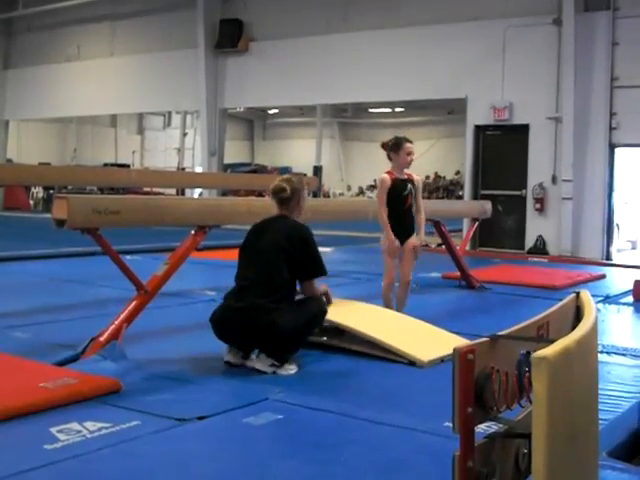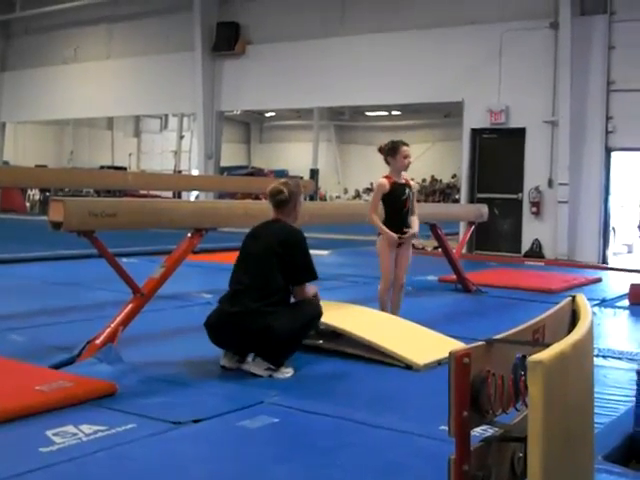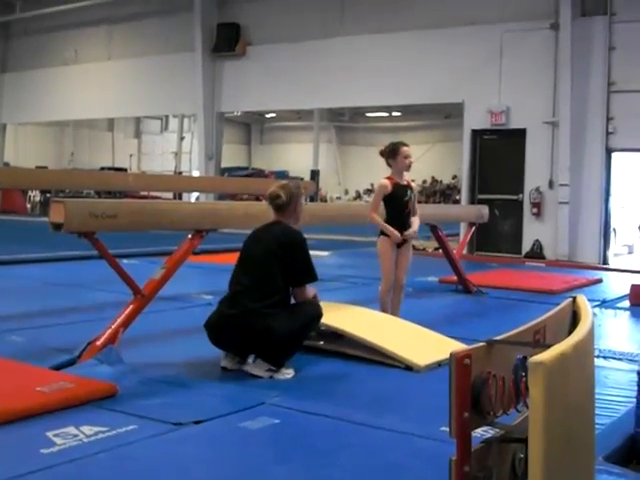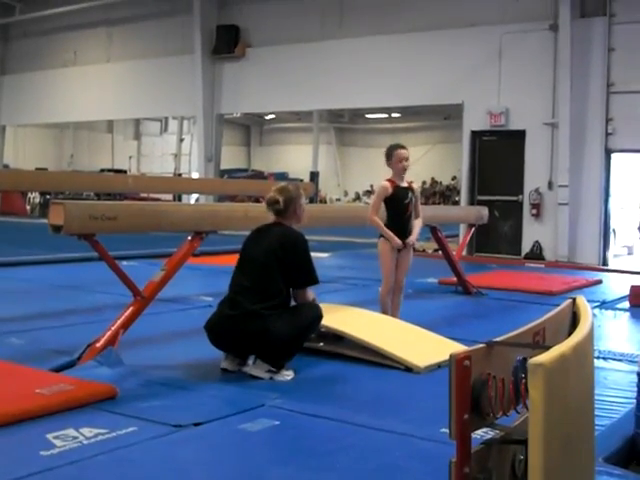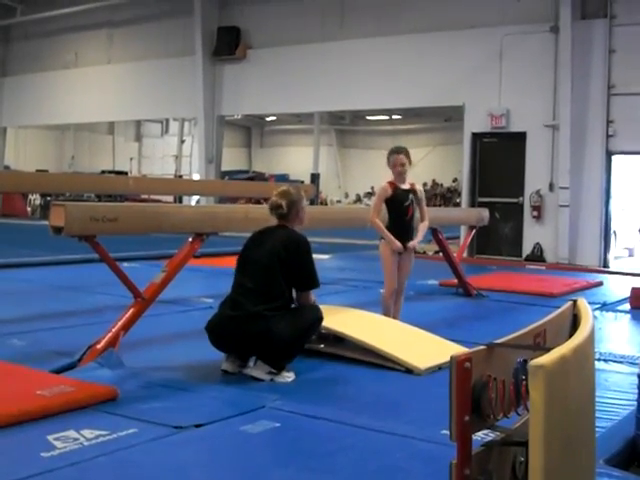
dt=0.2s
person 1, frame 1
left shoulder: (257, 228)
right shoulder: (300, 232)
right elbow: (309, 290)
left wrist: (291, 291)
right wrist: (322, 291)
right hip: (263, 324)
right knee: (316, 307)
left ankle: (239, 350)
right ankle: (272, 358)
person 1, frame 2
left shoulder: (255, 232)
right shoulder: (293, 236)
right elbow: (300, 294)
right wrist: (311, 292)
right hip: (257, 329)
right knee: (312, 309)
left ankle: (235, 354)
right ankle: (267, 361)
person 1, frame 3
left shoulder: (257, 234)
right shoulder: (293, 237)
right elbow: (300, 296)
right wrist: (311, 294)
right hip: (256, 329)
right knee: (312, 310)
left ankle: (236, 355)
right ankle: (267, 362)
person 1, frame 4
left shoulder: (256, 234)
right shoulder: (294, 239)
right elbow: (301, 298)
right wrist: (310, 297)
right hip: (257, 331)
right knee: (312, 312)
left ankle: (236, 357)
right ankle: (268, 363)
person 1, frame 5
left shoulder: (257, 236)
right shoulder: (297, 241)
right elbow: (305, 300)
right wrist: (310, 302)
right hip: (259, 332)
right knee: (313, 314)
left ankle: (237, 357)
right ankle: (268, 365)
person 2, frame 1
left shoulder: (415, 180)
right shoulder: (386, 179)
left elbow: (419, 211)
right elbow: (381, 211)
left wrist: (420, 236)
right wrist: (390, 238)
left hip: (410, 233)
right hip: (392, 233)
left knee: (406, 280)
right knee: (390, 279)
person 2, frame 2
left shoulder: (410, 184)
right shoulder: (383, 183)
left elbow: (413, 213)
right elbow: (372, 213)
left wrist: (415, 229)
right wrist: (387, 233)
left hip: (404, 237)
right hip: (388, 237)
left knee: (400, 283)
right knee: (386, 282)
person 2, frame 3
left shoulder: (411, 186)
right shoulder: (385, 184)
left elbow: (415, 214)
right elbow: (372, 213)
left wrist: (414, 228)
right wrist: (390, 231)
left hip: (405, 239)
right hip: (388, 237)
left knee: (400, 283)
right knee: (388, 283)
person 2, frame 4
left shoulder: (413, 188)
right shoulder: (386, 186)
left elbow: (418, 216)
right elbow: (372, 215)
left wrist: (414, 235)
right wrist: (391, 237)
left hip: (406, 242)
right hip: (388, 241)
left knee: (400, 285)
right knee: (388, 285)
person 2, frame 5
left shoulder: (417, 190)
right shoulder: (386, 188)
left elbow: (424, 220)
right elbow: (373, 218)
left wrist: (417, 240)
right wrist: (391, 240)
left hip: (408, 244)
right hip: (389, 243)
left knee: (401, 287)
right knee: (391, 287)
